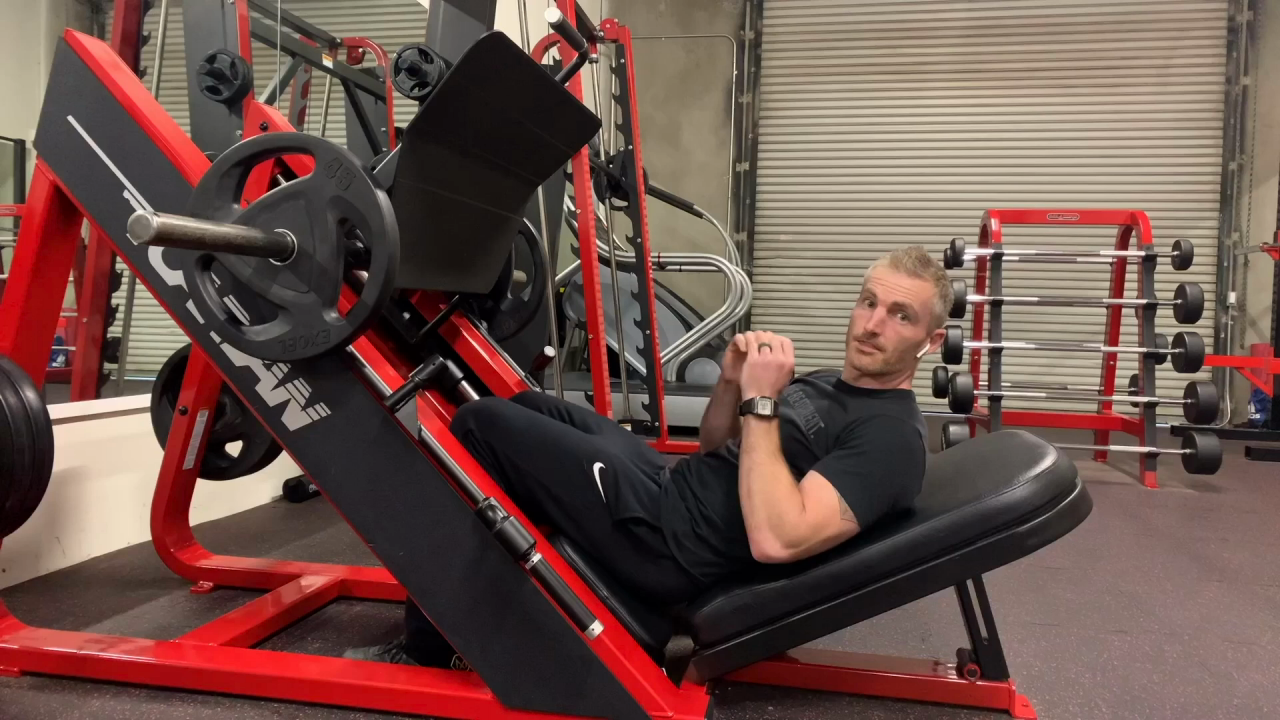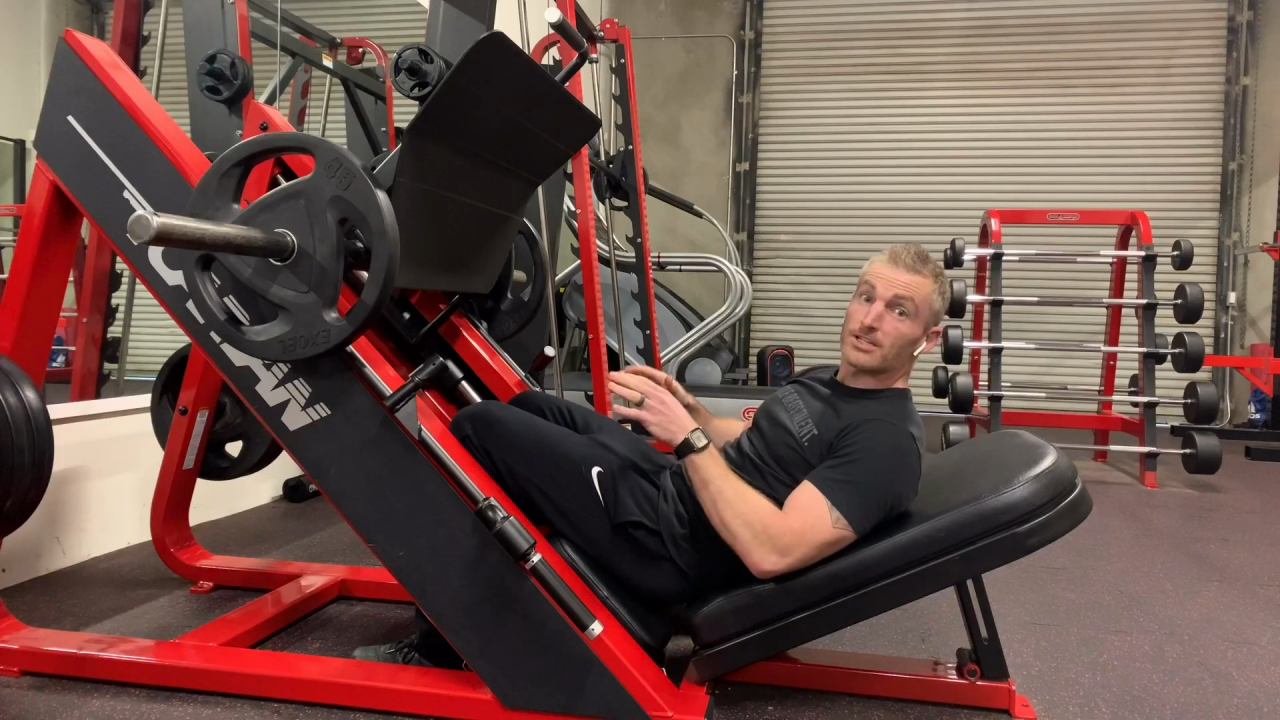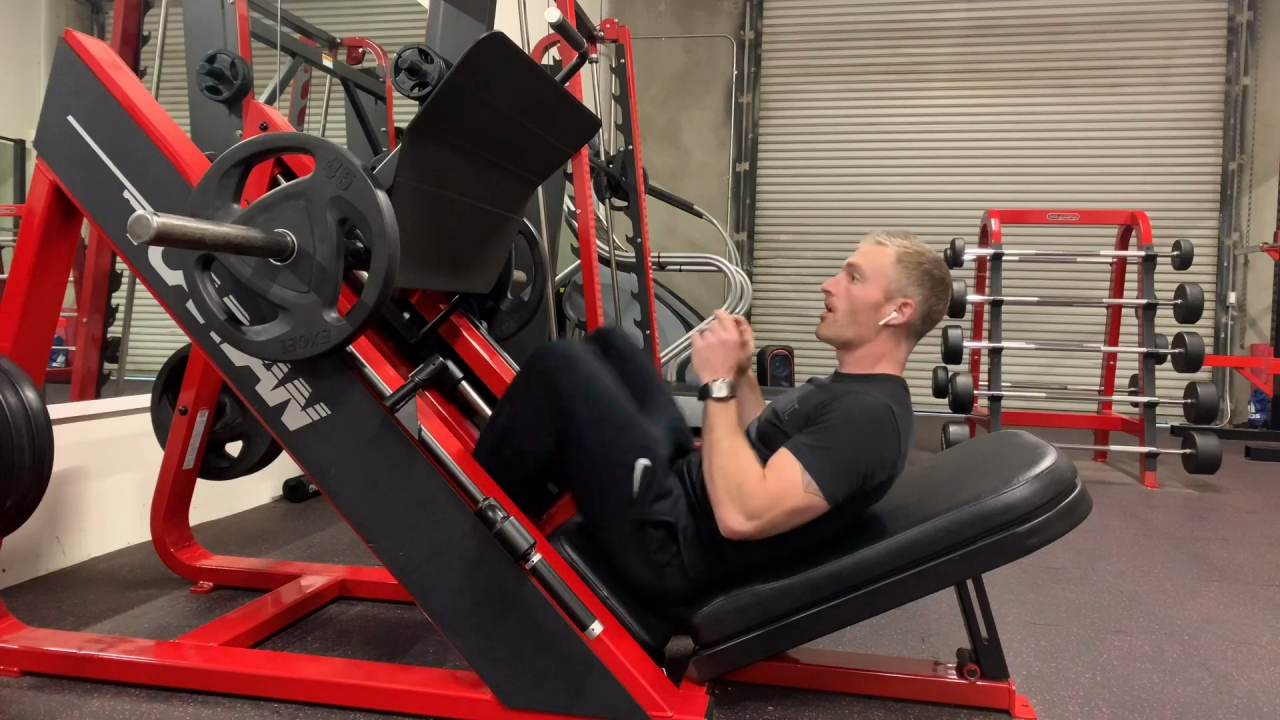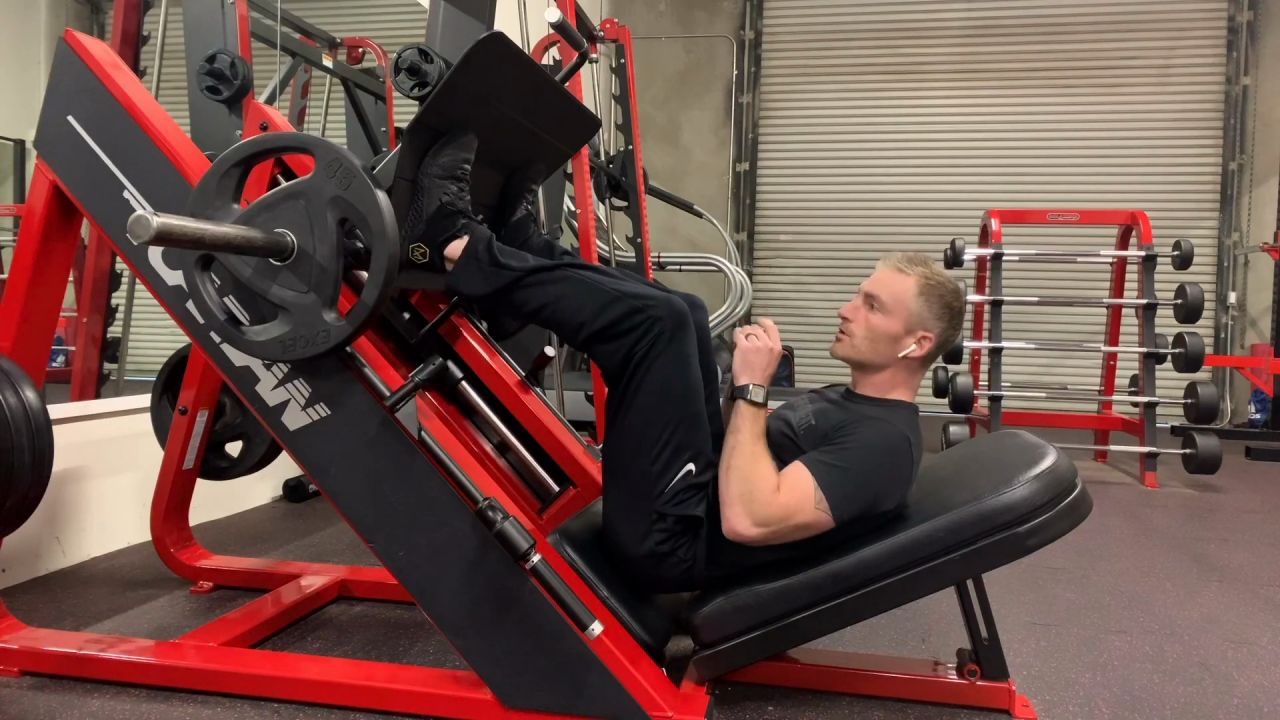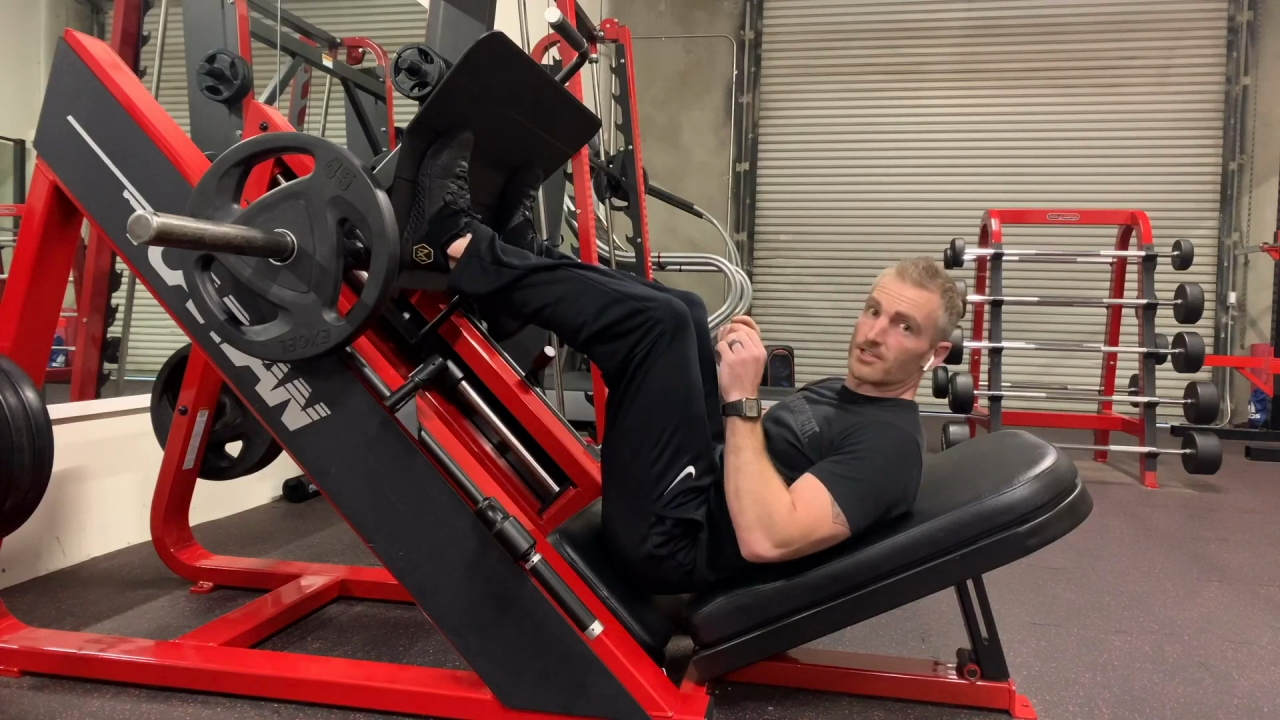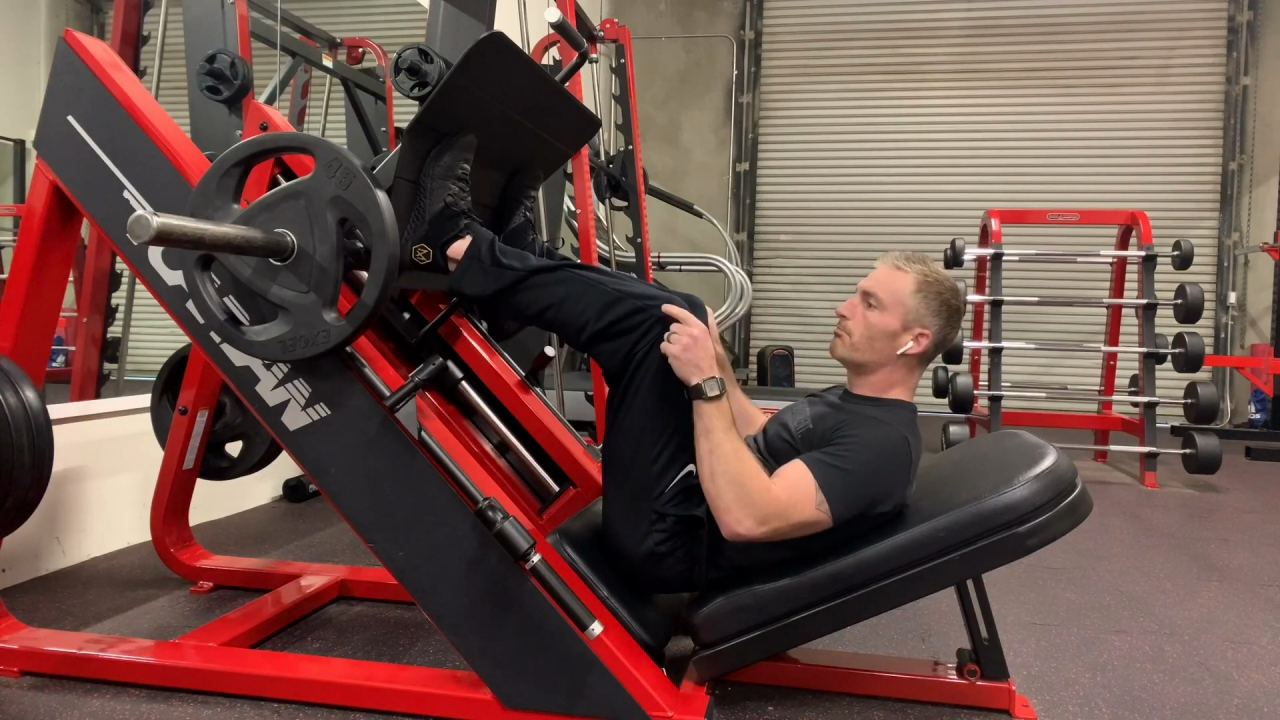
dt=0.7s
person 1, frame 1
left shoulder: (890, 438)
right shoulder: (830, 382)
left elbow: (775, 541)
left wrist: (760, 404)
right wrist: (732, 383)
left hip: (667, 539)
right hip: (672, 486)
left knee: (482, 425)
right knee: (525, 407)
left ankle: (426, 648)
person 1, frame 2
left shoulder: (885, 441)
right shoulder: (829, 382)
left elbow: (770, 552)
left wrist: (686, 435)
right wrist: (684, 404)
left hip: (665, 542)
right hip: (674, 488)
left knee: (478, 429)
right knee: (530, 408)
left ankle: (437, 647)
person 1, frame 3
left shoulder: (869, 416)
right shoulder: (852, 389)
left elbow: (740, 515)
left wrist: (719, 384)
right wrist: (741, 369)
left hip: (669, 550)
left knee: (563, 367)
right knee: (606, 345)
person 1, frame 4
left shoulder: (884, 440)
right shoulder: (846, 402)
left elbow: (747, 520)
left wrist: (750, 389)
right wrist: (750, 377)
left hip: (671, 537)
right hip: (696, 496)
left knee: (656, 320)
right knee: (677, 317)
left ankle: (454, 244)
right ankle: (520, 244)
person 1, frame 5
left shoulder: (889, 445)
right shoulder: (836, 391)
left elbow: (764, 540)
left wrist: (742, 401)
right wrist: (734, 369)
left hip: (670, 541)
right hip: (701, 496)
left knee: (656, 323)
right knee: (677, 315)
left ankle: (455, 245)
right ankle: (518, 249)
person 1, frame 6
left shoulder: (882, 441)
right shoulder: (853, 404)
left elbow: (745, 519)
left wrist: (703, 383)
right wrist: (718, 362)
left hip: (668, 539)
right hip: (690, 509)
left knee: (653, 321)
right knee: (677, 317)
left ankle: (457, 246)
right ankle: (518, 248)
